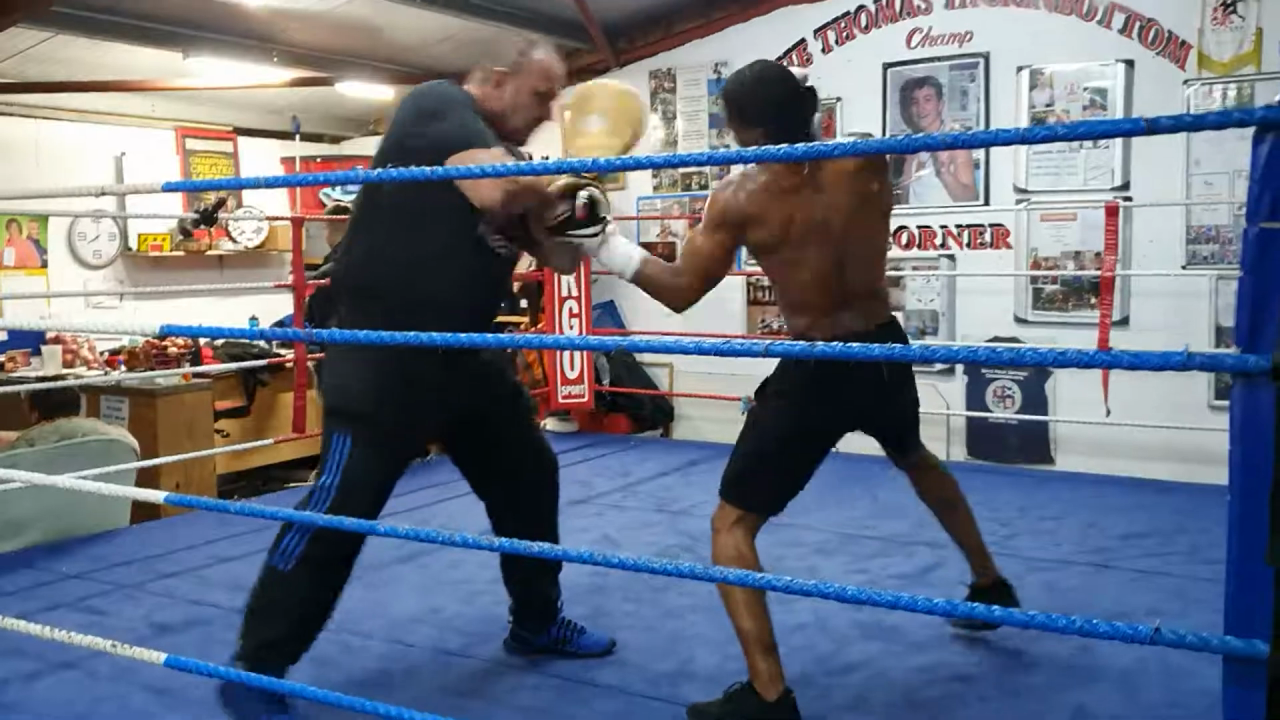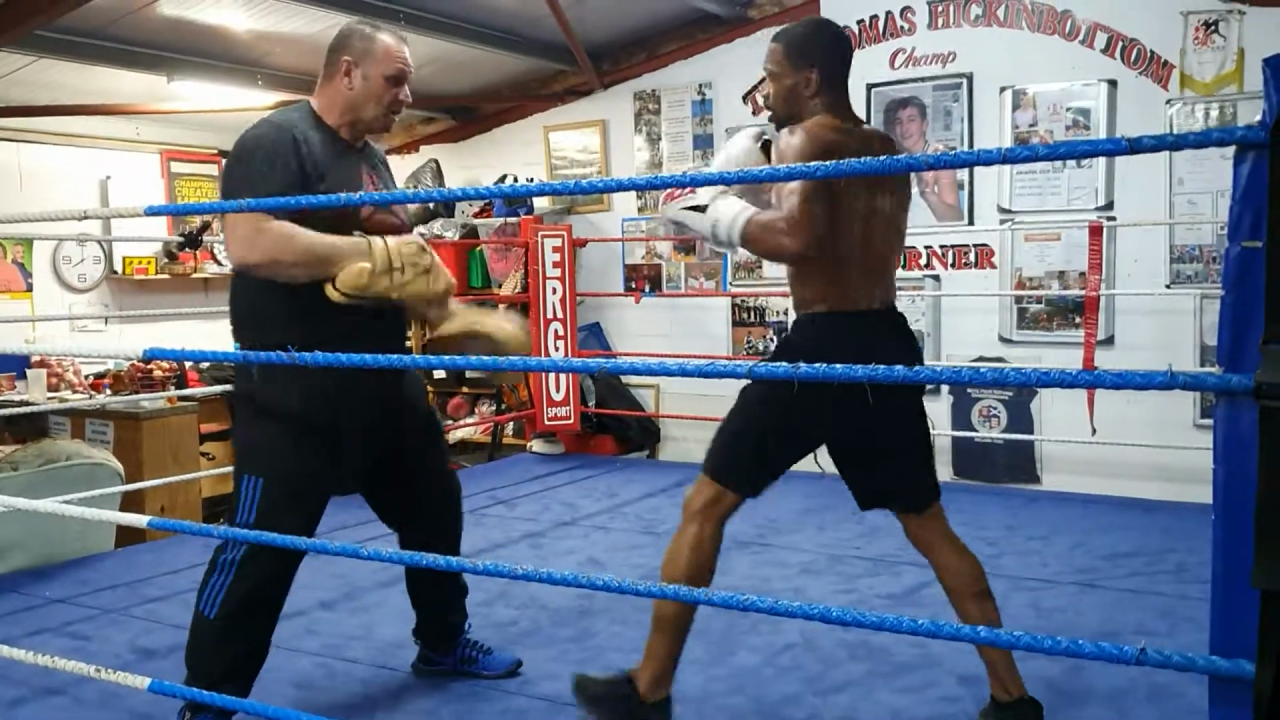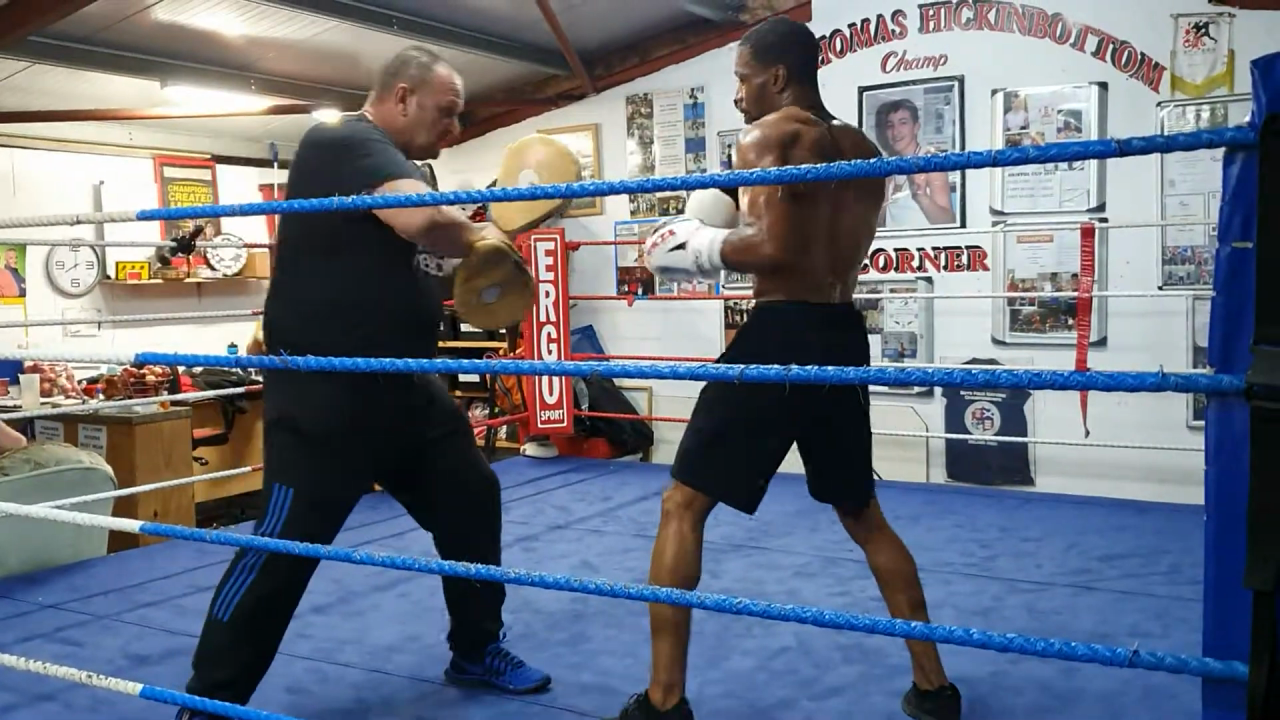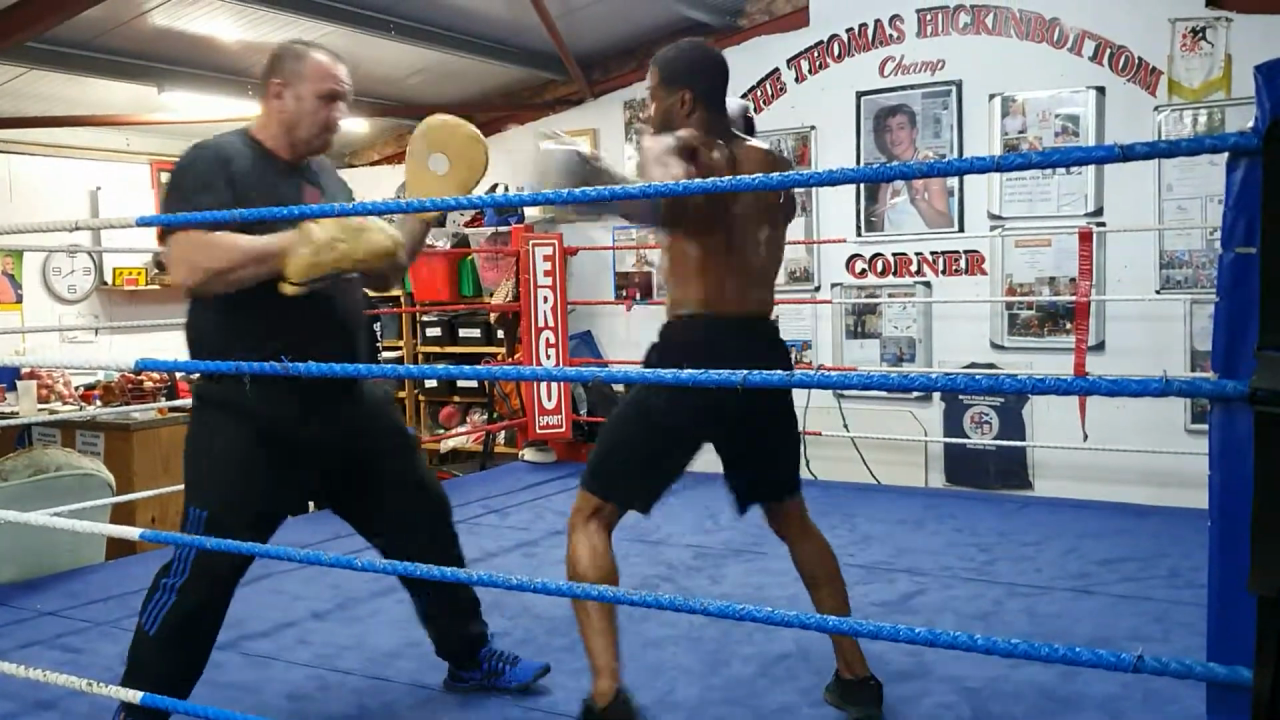
dt=1s
person 1, frame 1
left shoulder: (749, 195)
right shoulder: (868, 166)
left elbow: (682, 290)
left wrist: (609, 247)
left hip: (822, 375)
right hip: (886, 353)
left knee: (733, 524)
right knee: (913, 459)
right ankle: (990, 585)
person 1, frame 2
left shoulder: (807, 138)
right shoulder: (887, 150)
left elbow: (797, 241)
left wrist: (719, 213)
right wrist: (773, 190)
left hip: (823, 346)
right hip: (885, 344)
left knee: (704, 507)
right knee: (930, 527)
person 1, frame 3
left shoulder: (766, 136)
right shoulder: (862, 149)
left elbow: (773, 246)
left wrist: (696, 244)
left hip: (779, 338)
right hip: (842, 338)
left knee: (682, 506)
right knee: (861, 515)
person 1, frame 4
left shoulder: (674, 147)
right shoulder: (772, 163)
left elbow: (668, 197)
left wrist: (590, 180)
left hip: (691, 354)
right hip: (760, 353)
left knee: (589, 516)
right knee: (789, 515)
person 2, frame 1
left shoulder: (503, 151)
right shoulder: (439, 105)
left elbow: (561, 256)
right elbow: (497, 190)
right wrist: (550, 188)
left hip: (467, 353)
right hip: (385, 351)
left knee: (530, 477)
right knee: (341, 506)
left ankle: (537, 621)
person 2, frame 2
left shoulder: (371, 157)
right shoulder: (278, 139)
right elbow: (249, 245)
left wrist: (453, 318)
right wrist: (372, 256)
left hip: (381, 380)
right hip: (296, 388)
left knee: (434, 508)
right knee: (263, 545)
left ankle: (443, 642)
person 2, frame 3
left shoulder: (400, 165)
right shoulder: (340, 143)
left elbow: (428, 258)
right elbow: (421, 222)
right wrist: (475, 240)
left hip: (406, 386)
right hip: (323, 393)
left knee: (473, 503)
right knee: (285, 547)
left ankle: (476, 650)
person 2, frame 4
left shoulder: (327, 178)
right shoulder: (213, 164)
left elbow: (378, 273)
right elbow: (192, 266)
left wrist: (423, 215)
right wrist: (305, 244)
left hip: (343, 399)
right hip: (249, 409)
left knee: (423, 518)
right knee: (206, 565)
left ankle: (469, 655)
